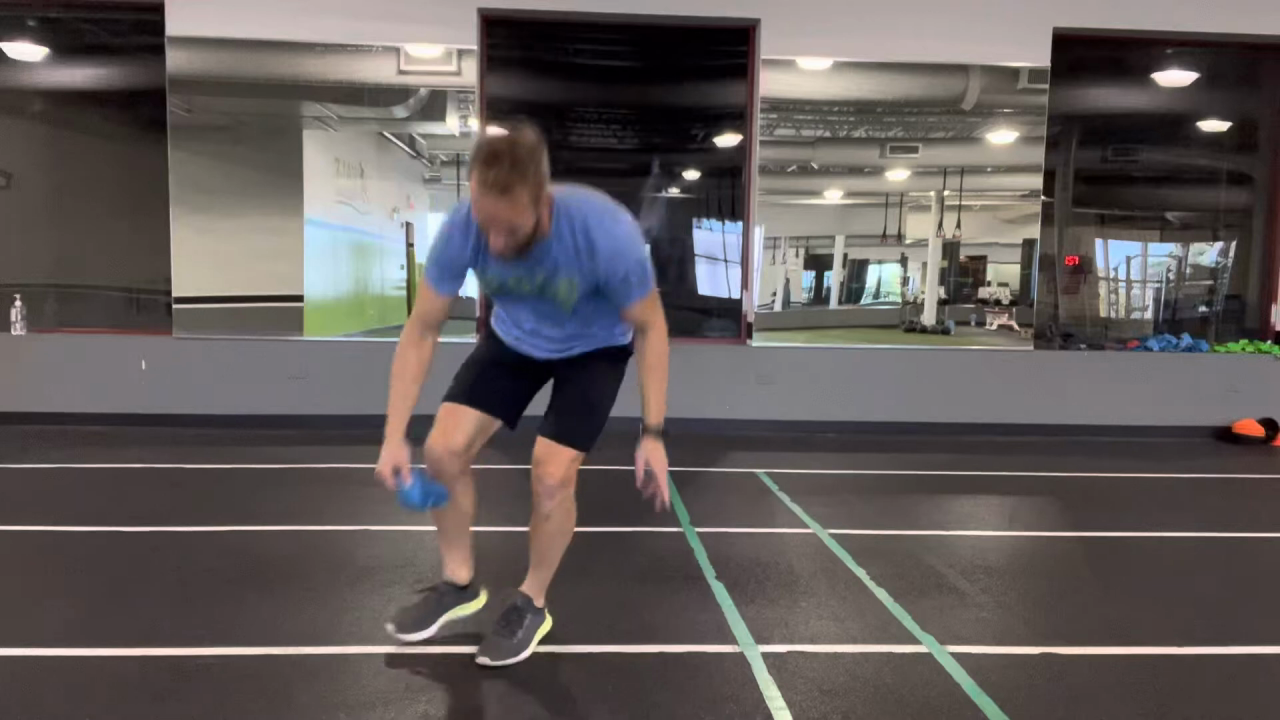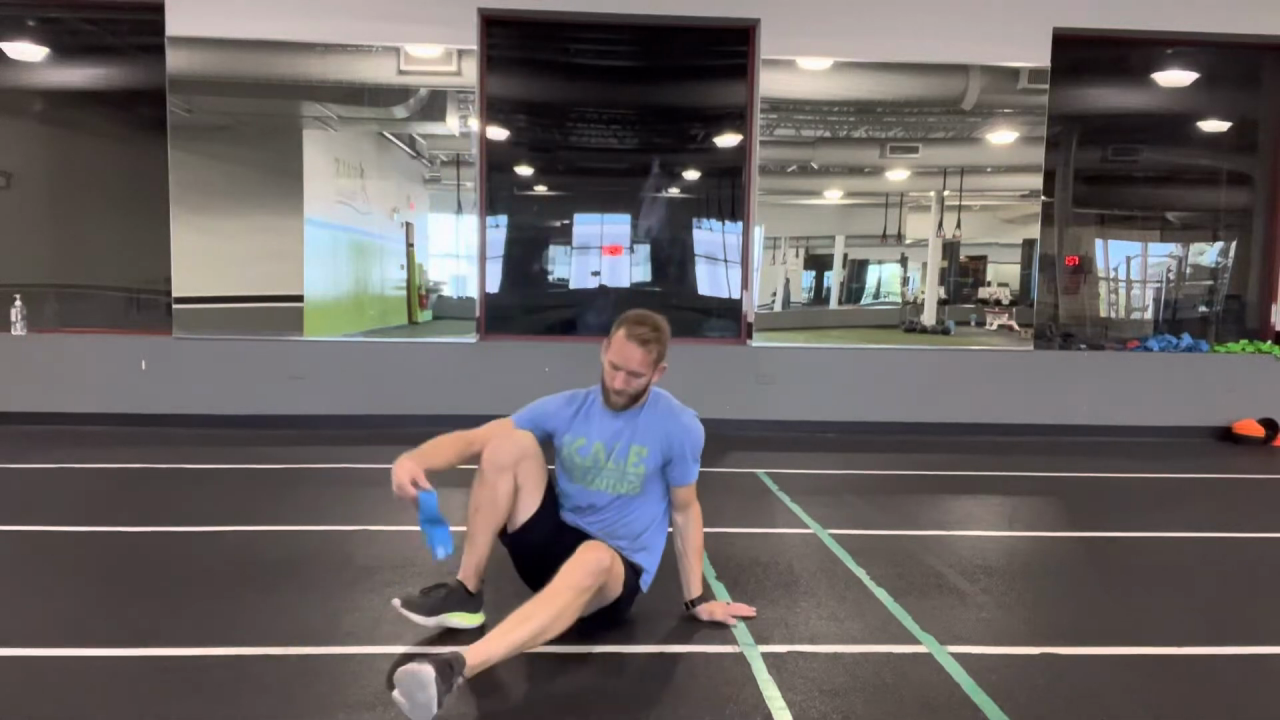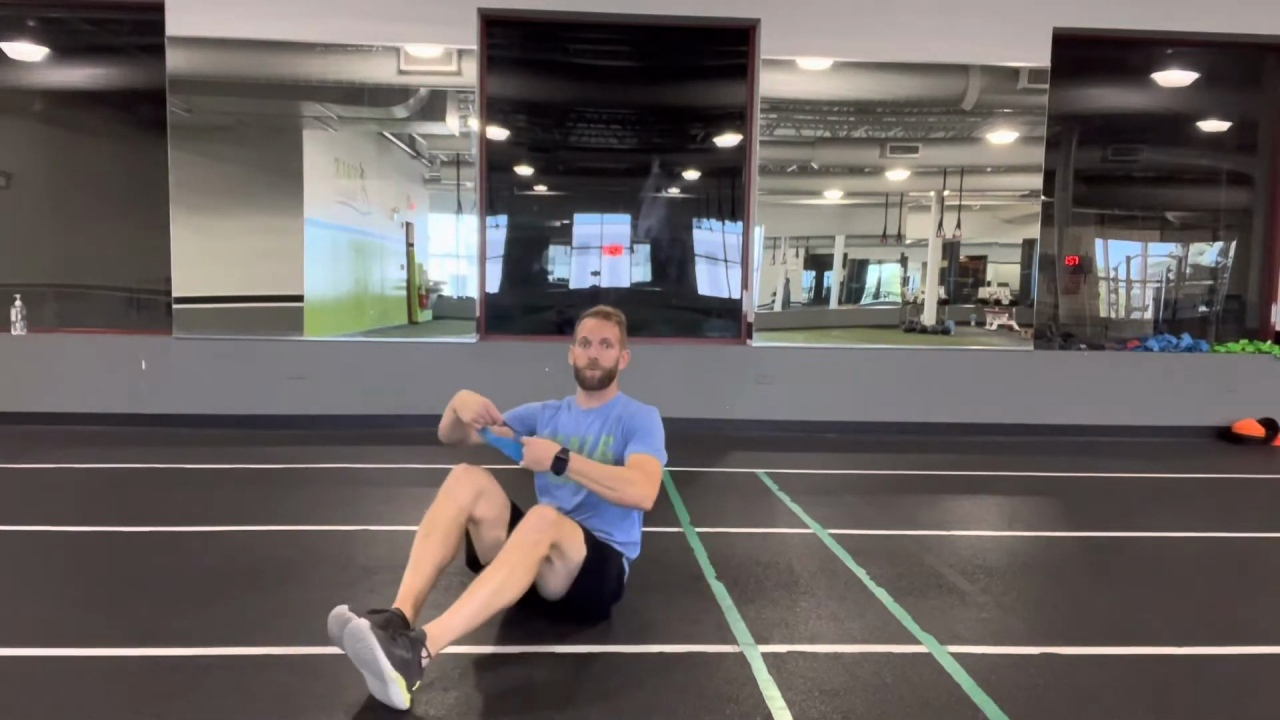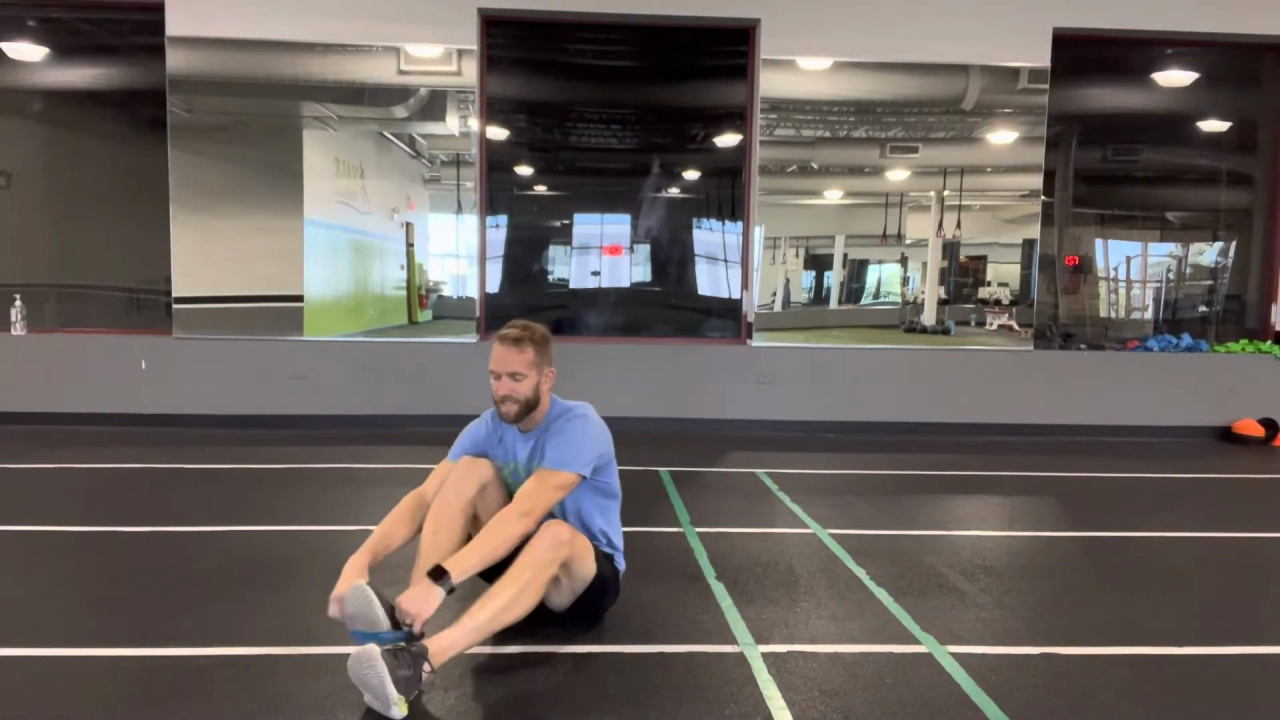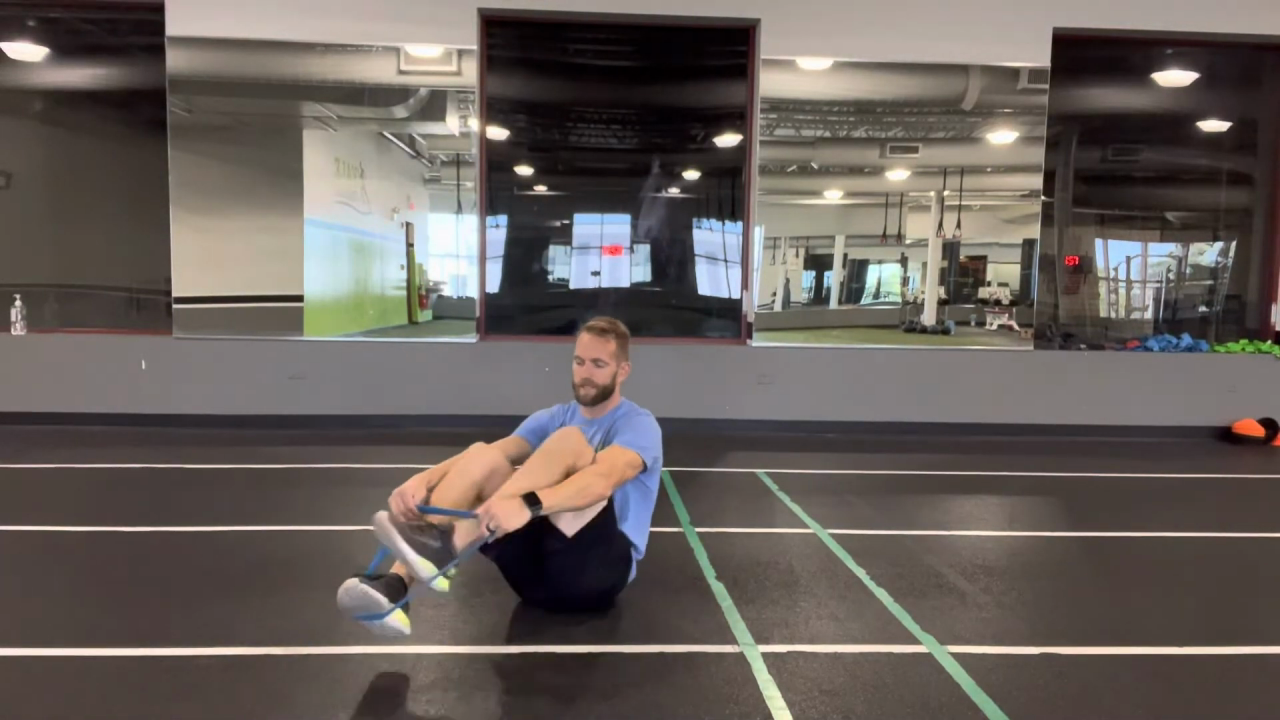
dt=1s
person 1, frame 1
left shoulder: (606, 233)
right shoulder: (462, 231)
left elbow: (649, 327)
right elbow: (421, 332)
left wrist: (652, 434)
right wrist: (394, 437)
left hip: (593, 348)
right hip: (513, 340)
left knee: (552, 471)
right knee: (442, 448)
left ankle: (530, 606)
right ankle: (459, 583)
person 1, frame 2
left shoulder: (680, 428)
right shoulder: (566, 408)
left elbow: (685, 511)
right elbow: (474, 439)
left wrist: (696, 600)
right wrist: (411, 460)
left hip: (617, 574)
right hip: (555, 544)
left knee: (592, 560)
right knee: (514, 446)
left ankle: (452, 669)
right ankle: (466, 593)
person 1, frame 3
left shoulder: (640, 419)
right shoulder: (546, 414)
left elbow: (642, 493)
right elbow: (452, 436)
left wrist: (560, 460)
right wrist: (460, 403)
left hip: (599, 568)
right hip: (534, 556)
left knee: (544, 519)
right knee: (468, 479)
left ankle: (418, 650)
right ankle: (399, 617)
person 1, frame 4
left shoulder: (579, 428)
right shoulder: (488, 427)
left elbow: (524, 514)
right elbow: (425, 499)
left wrist: (440, 581)
right wrist: (360, 560)
left hip: (588, 573)
right hip: (523, 561)
left knee: (556, 534)
right knee: (471, 469)
left ankle: (419, 662)
right ankle: (408, 622)
person 1, frame 5
left shoulder: (639, 426)
right shoulder: (552, 418)
left elbow: (601, 480)
right elbow: (496, 452)
left wrist: (527, 505)
right wrist: (425, 480)
left hip: (594, 568)
right hip: (538, 557)
left knee: (569, 440)
right knee: (482, 457)
left ankle: (448, 544)
right ankle: (397, 585)
